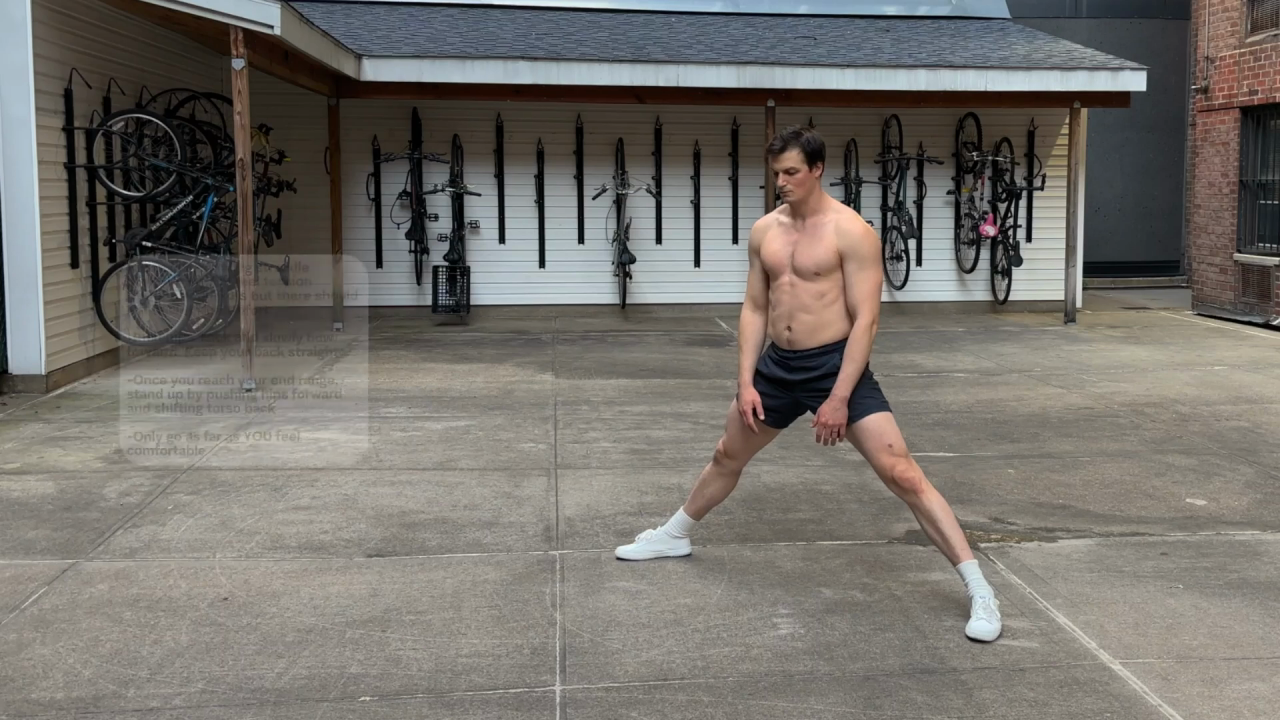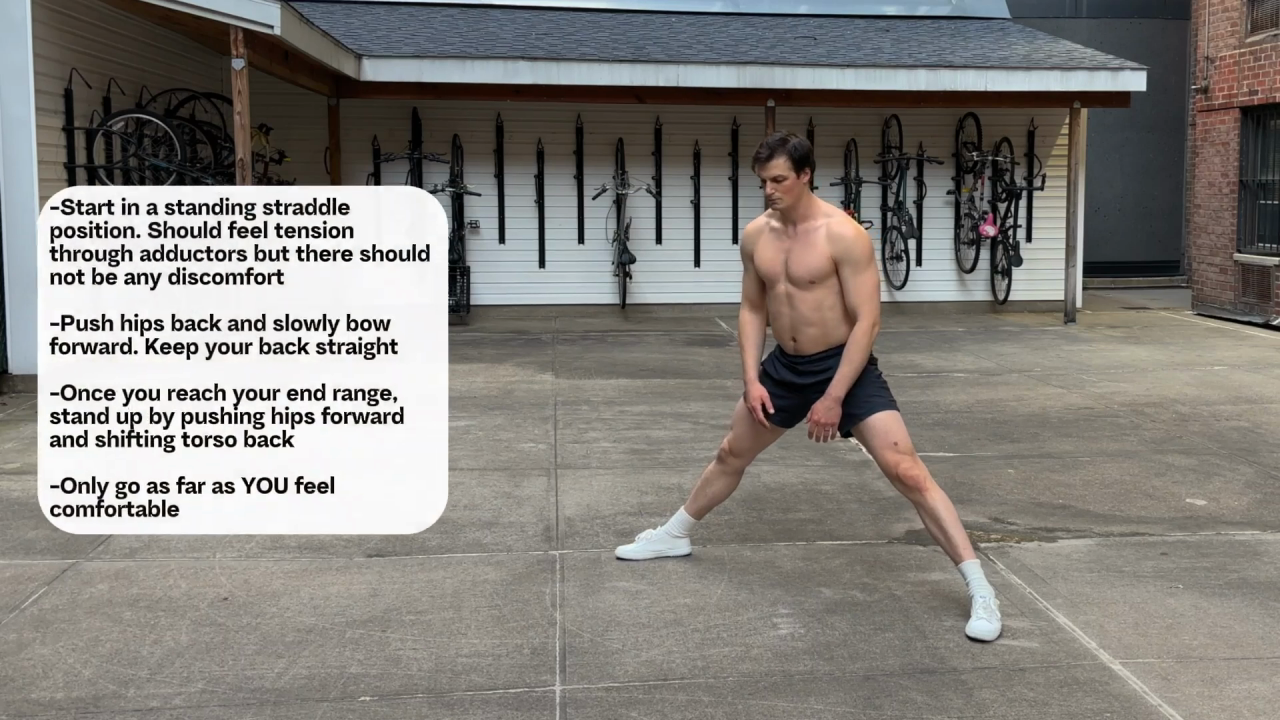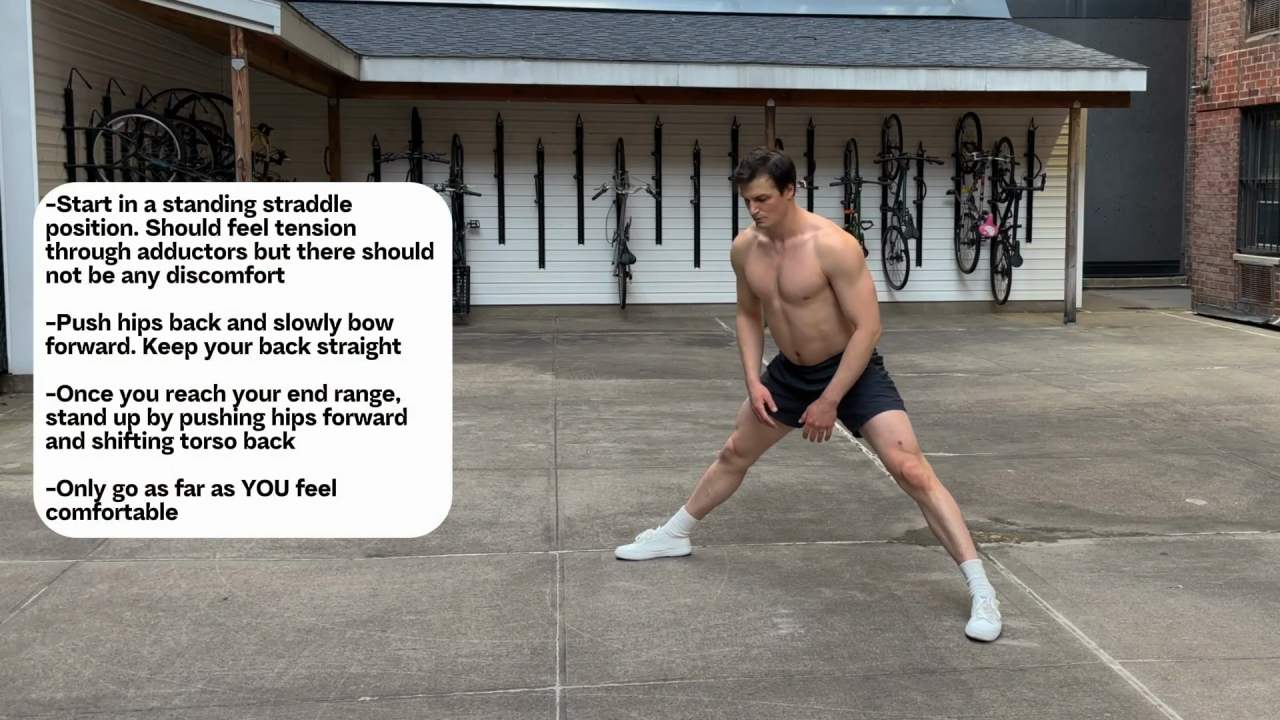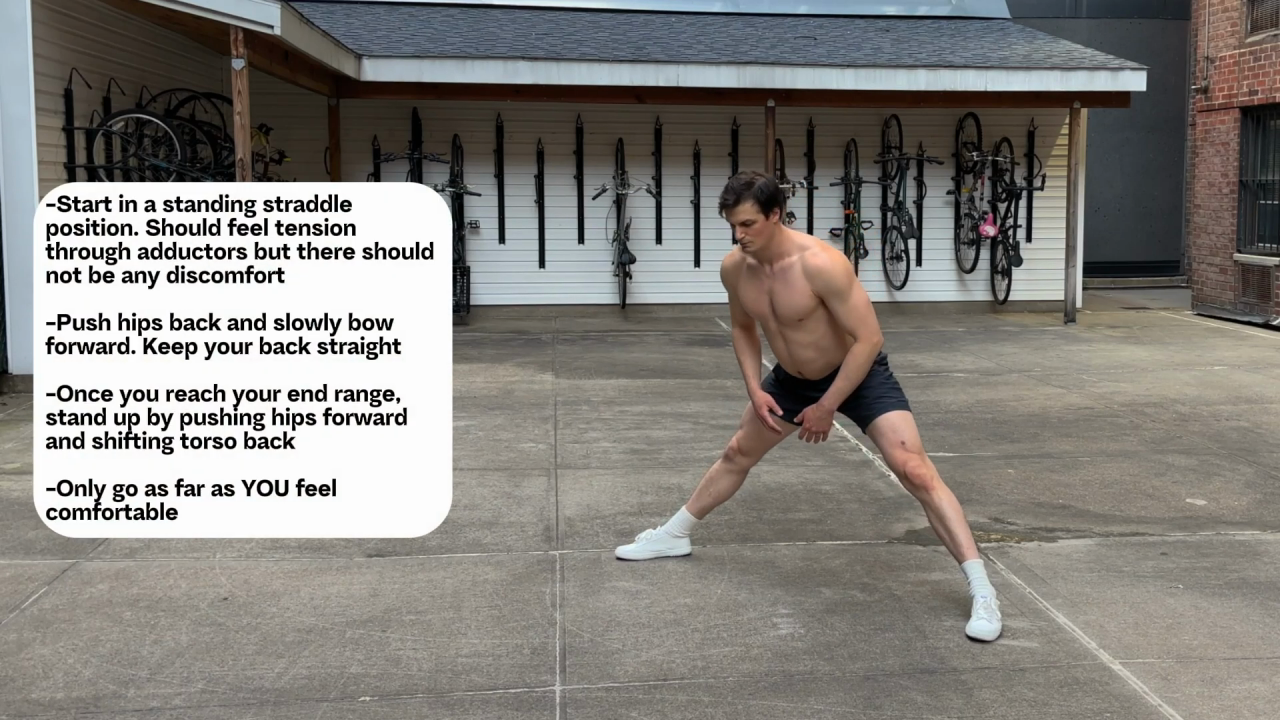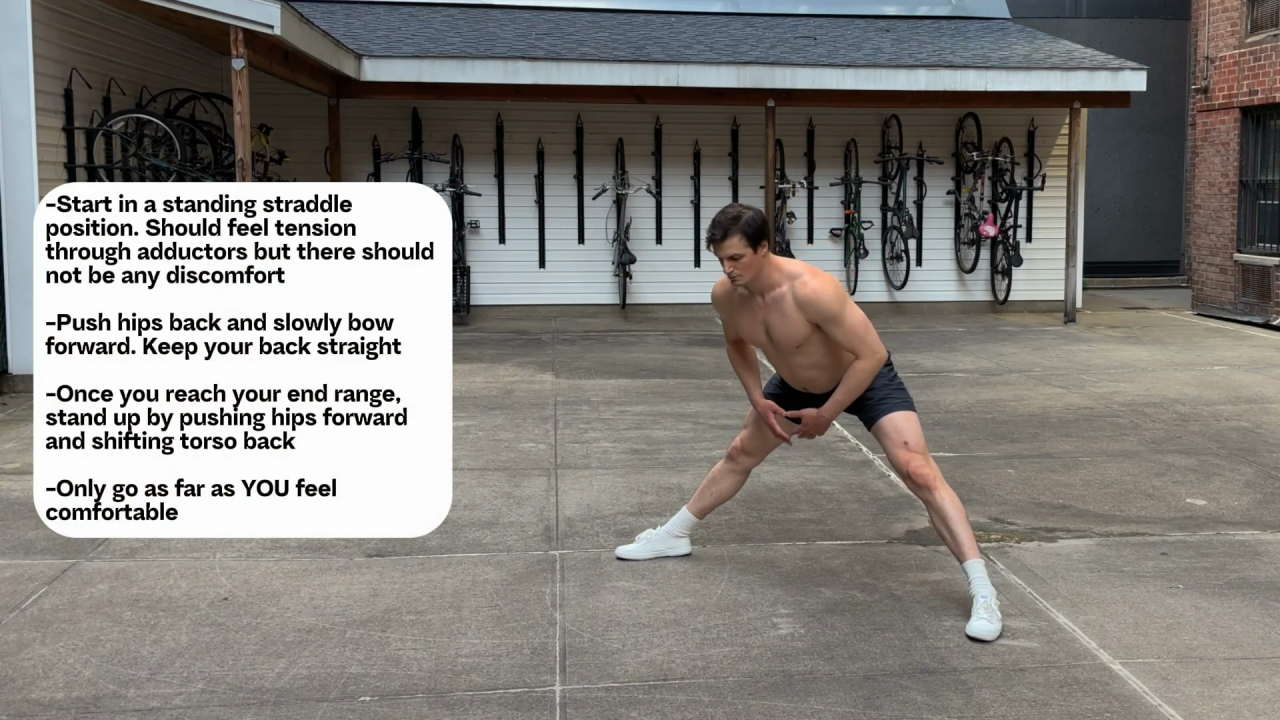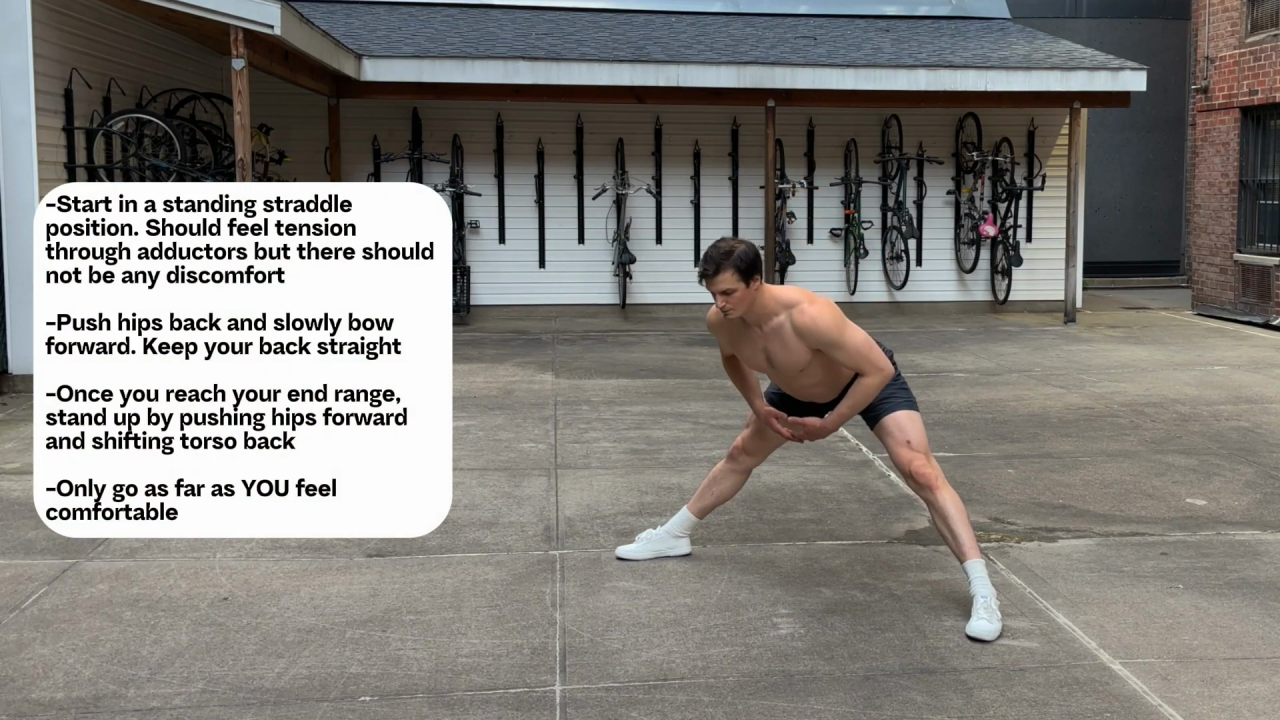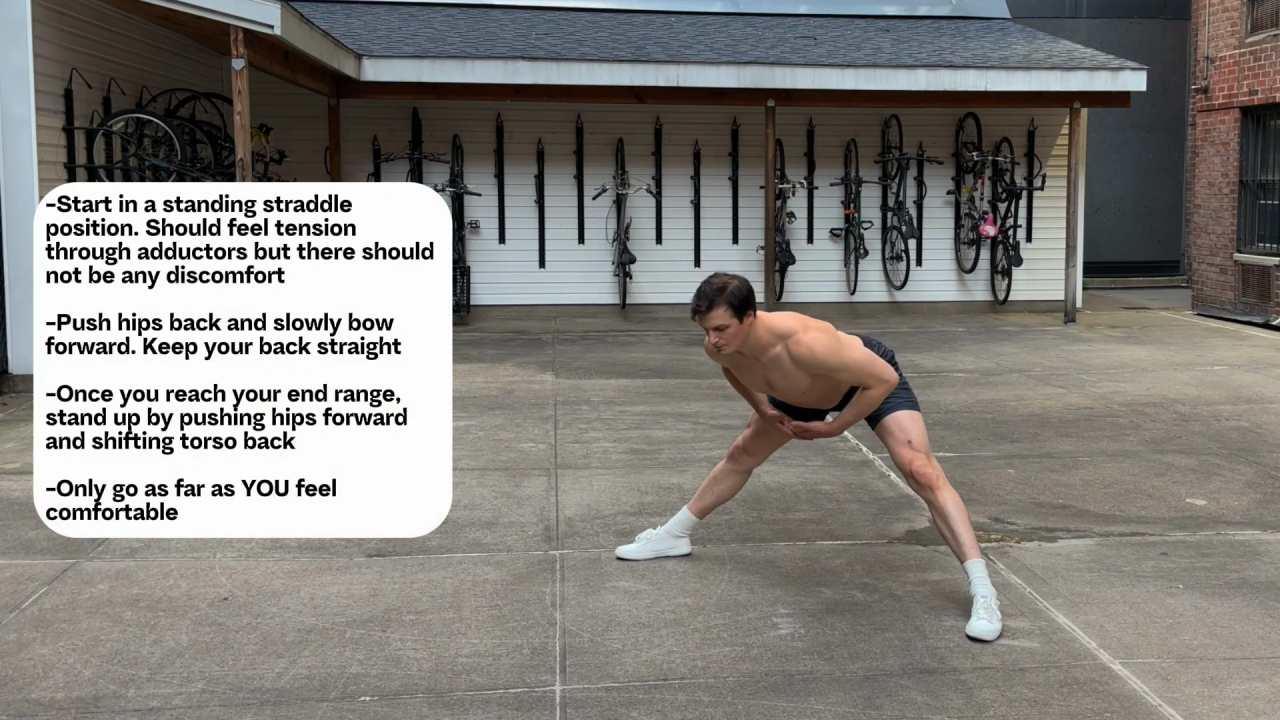
dt=0.7s
person 1, frame 1
left shoulder: (852, 231)
right shoulder: (764, 230)
left elbow: (866, 319)
right elbow: (754, 308)
left wrist: (839, 397)
right wrist: (746, 381)
left hip: (837, 365)
right hip: (777, 366)
left knee: (902, 473)
right knee: (727, 456)
left ankle: (978, 588)
right ankle: (674, 536)
person 1, frame 2
left shoulder: (843, 234)
right shoulder: (756, 234)
left elbow: (867, 320)
right elbow: (752, 308)
left wrist: (834, 398)
right wrist: (751, 379)
left hip: (845, 366)
right hip: (783, 367)
left knee: (907, 471)
right knee: (730, 455)
left ankle: (979, 588)
right ankle: (674, 535)
person 1, frame 3
left shoulder: (833, 245)
right shoulder: (745, 247)
left elbow: (868, 327)
right elbow: (748, 314)
left wrist: (830, 401)
right wrist: (754, 381)
left hip: (854, 370)
right hip: (789, 372)
left knee: (912, 471)
right knee: (734, 454)
left ankle: (980, 589)
right ankle: (675, 535)
person 1, frame 4
left shoulder: (821, 263)
right shoulder: (734, 267)
left elbow: (868, 340)
right elbow: (743, 327)
left wrist: (827, 407)
right wrist: (755, 390)
left hip: (860, 375)
right hip: (791, 378)
left knee: (916, 471)
right knee: (737, 454)
left ankle: (981, 590)
right ankle: (674, 534)
person 1, frame 5
left shoulder: (812, 289)
right shoulder: (725, 294)
left elbow: (872, 354)
right elbow: (737, 343)
left wrist: (826, 415)
right wrist: (758, 400)
left hip: (867, 379)
right hip: (795, 384)
left knee: (918, 471)
right knee: (739, 454)
left ankle: (983, 591)
right ankle: (674, 535)
person 1, frame 6
left shoulder: (808, 316)
right shoulder: (720, 320)
left elbow: (880, 369)
right elbow: (731, 357)
left wrist: (829, 424)
right wrist: (759, 406)
left hip: (871, 380)
right hip: (799, 388)
left knee: (921, 471)
right knee: (740, 455)
left ankle: (982, 590)
right ankle: (673, 535)
person 1, frame 7
left shoulder: (804, 343)
right shoulder: (719, 345)
left elbow: (885, 379)
left wrist: (835, 427)
right wrist: (763, 408)
left hip: (873, 379)
right hip: (805, 389)
left knee: (922, 472)
right knee: (741, 456)
left ankle: (983, 592)
right ankle: (674, 535)
